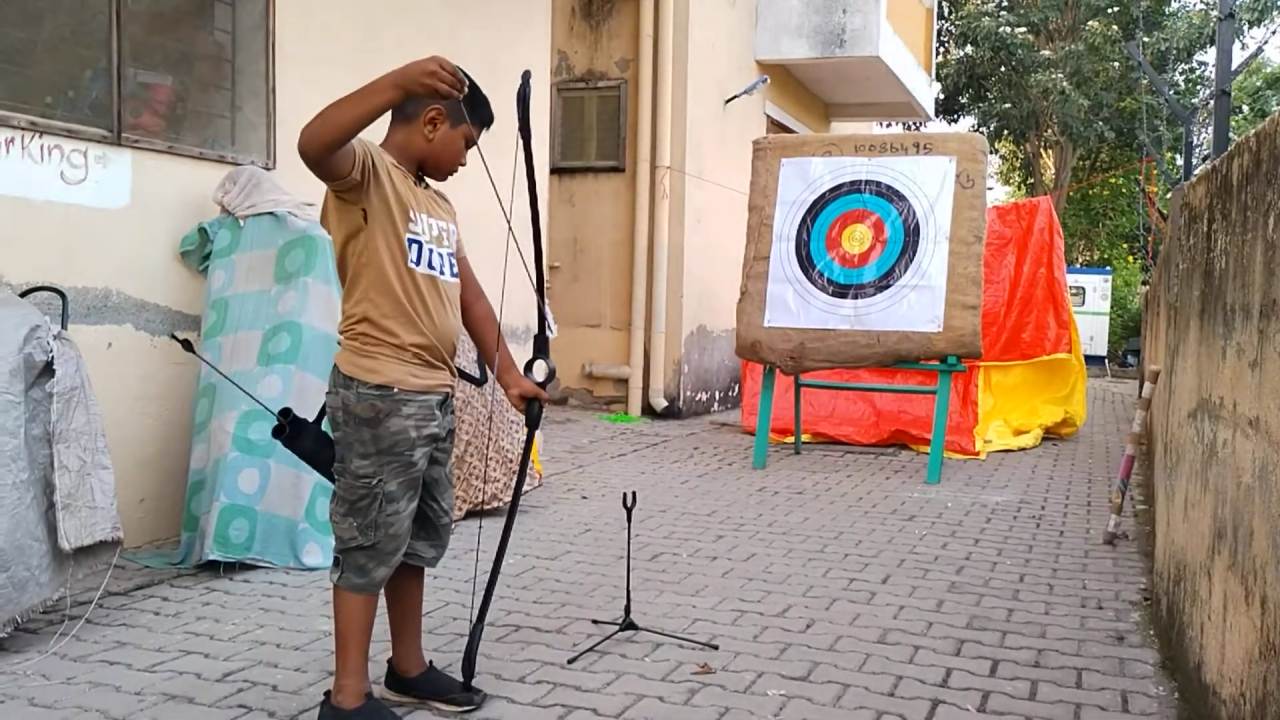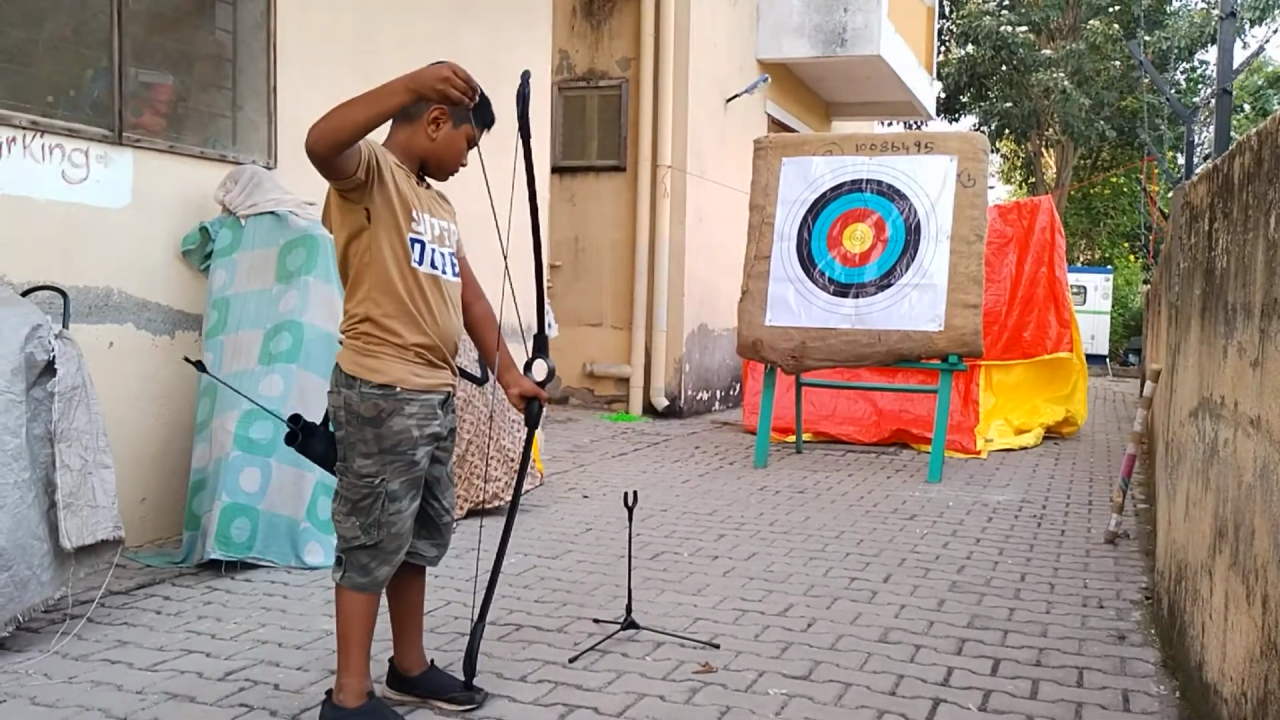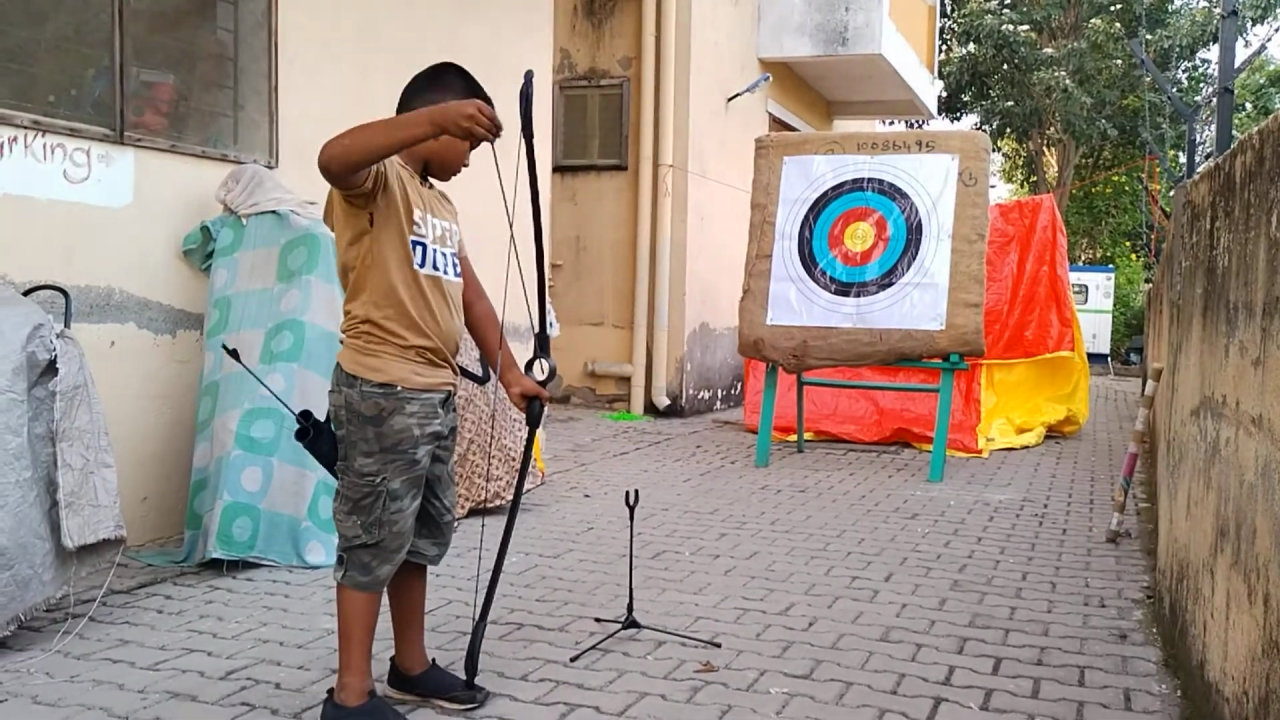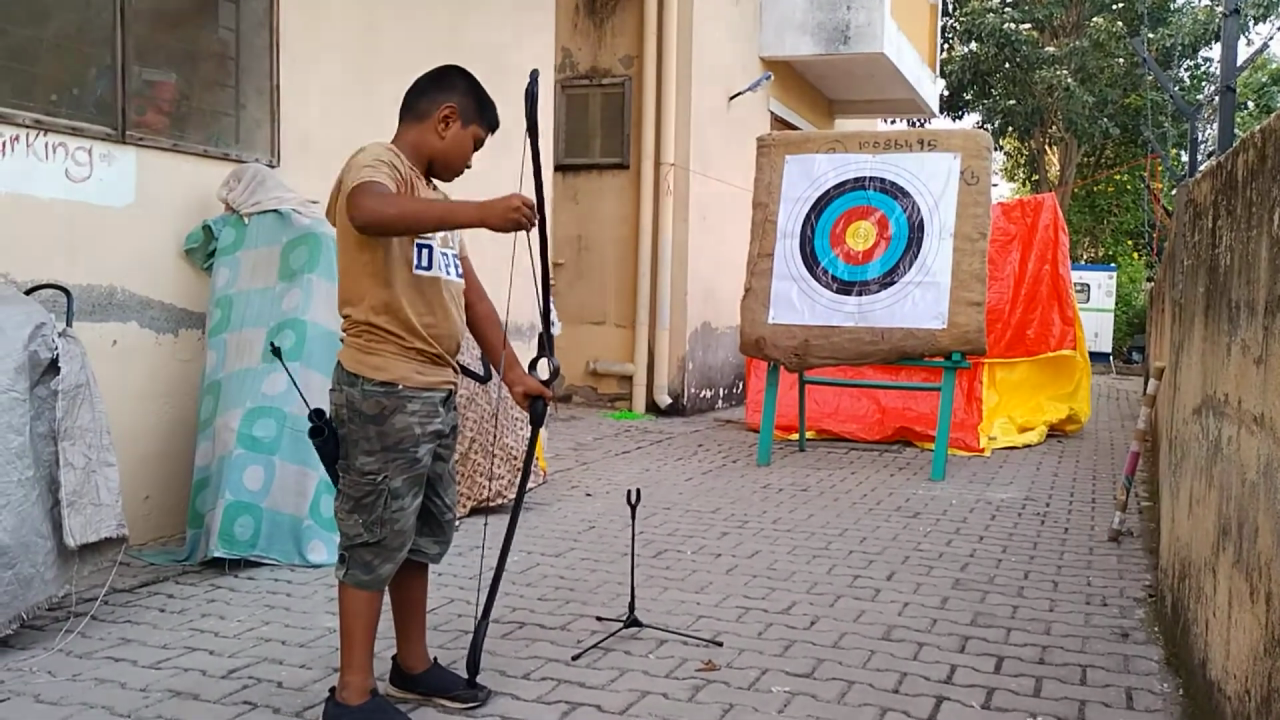
dt=0.3s
person 1, frame 1
left shoulder: (439, 204)
right shoulder: (366, 173)
left elbow: (470, 295)
right elbow: (313, 144)
left wrist: (509, 375)
right wrist: (399, 80)
left hip: (434, 396)
right hip: (378, 396)
left knee: (419, 541)
right knee: (371, 543)
person 1, frame 2
left shoulder: (439, 202)
right shoulder: (369, 171)
left elbow: (470, 295)
right elbow: (321, 142)
left wrist: (510, 374)
right wrist: (410, 83)
left hip: (435, 394)
right hip: (380, 393)
left knee: (419, 540)
right knee: (373, 542)
left ankle: (410, 666)
person 1, frame 3
left shoulder: (438, 201)
right shoulder: (377, 178)
left elbow: (471, 294)
right elbow: (334, 158)
left wrist: (510, 374)
right wrist: (440, 120)
left hip: (435, 394)
right hip: (381, 393)
left knee: (421, 538)
right knee: (374, 541)
left ankle: (412, 666)
person 1, frame 4
left shoulder: (433, 202)
right shoulder: (377, 166)
left elbow: (472, 295)
right elbow: (371, 214)
left wrist: (513, 373)
right wrist: (483, 212)
left hip: (435, 392)
right hip: (381, 391)
left knee: (421, 536)
right knee: (375, 539)
left ankle: (413, 665)
